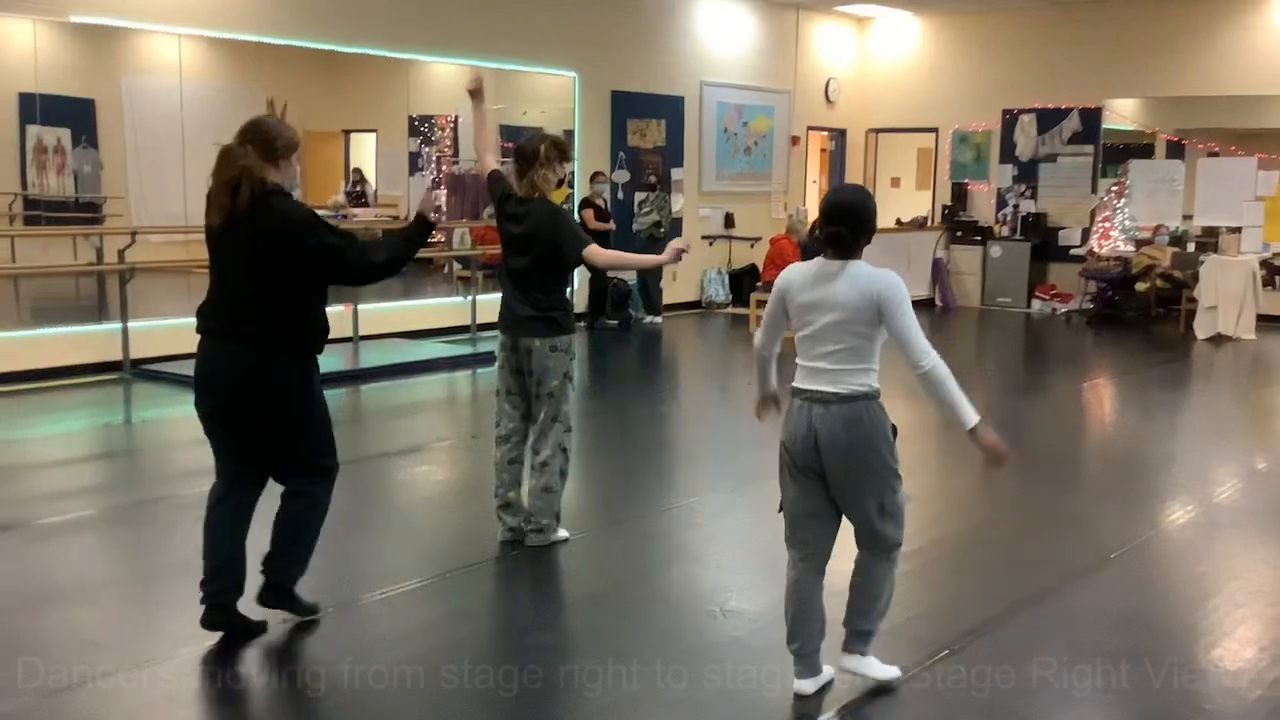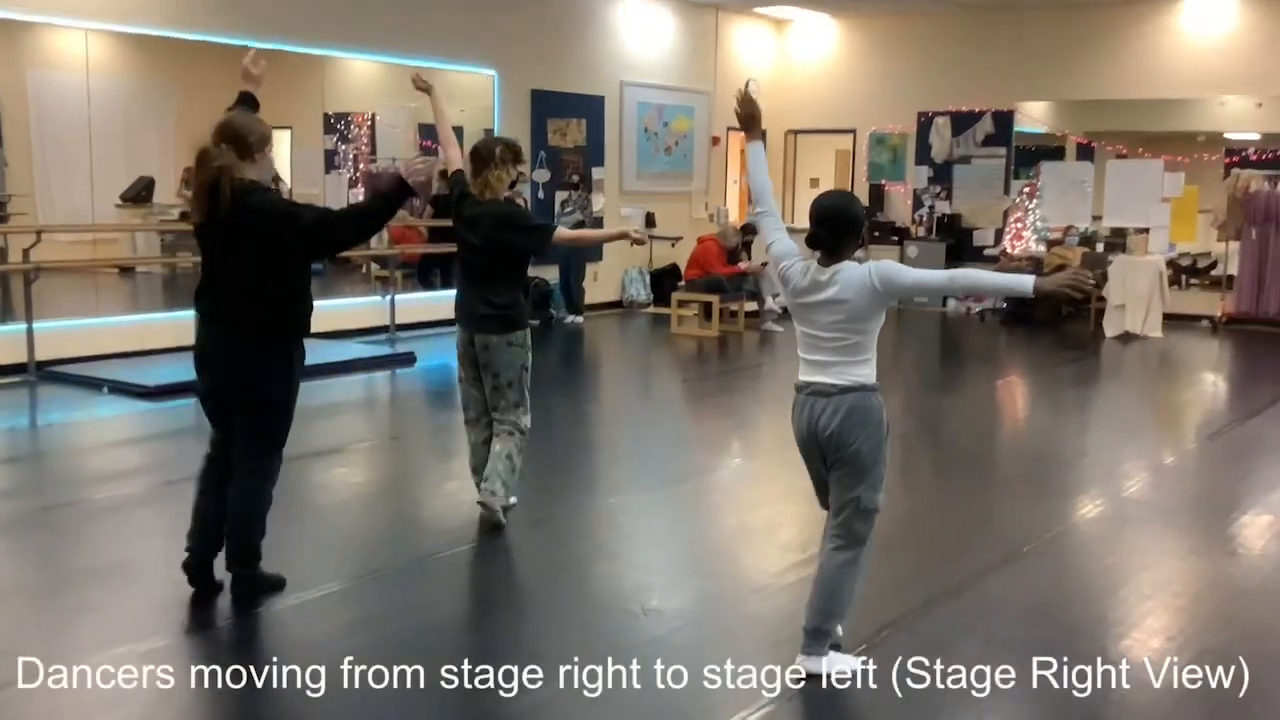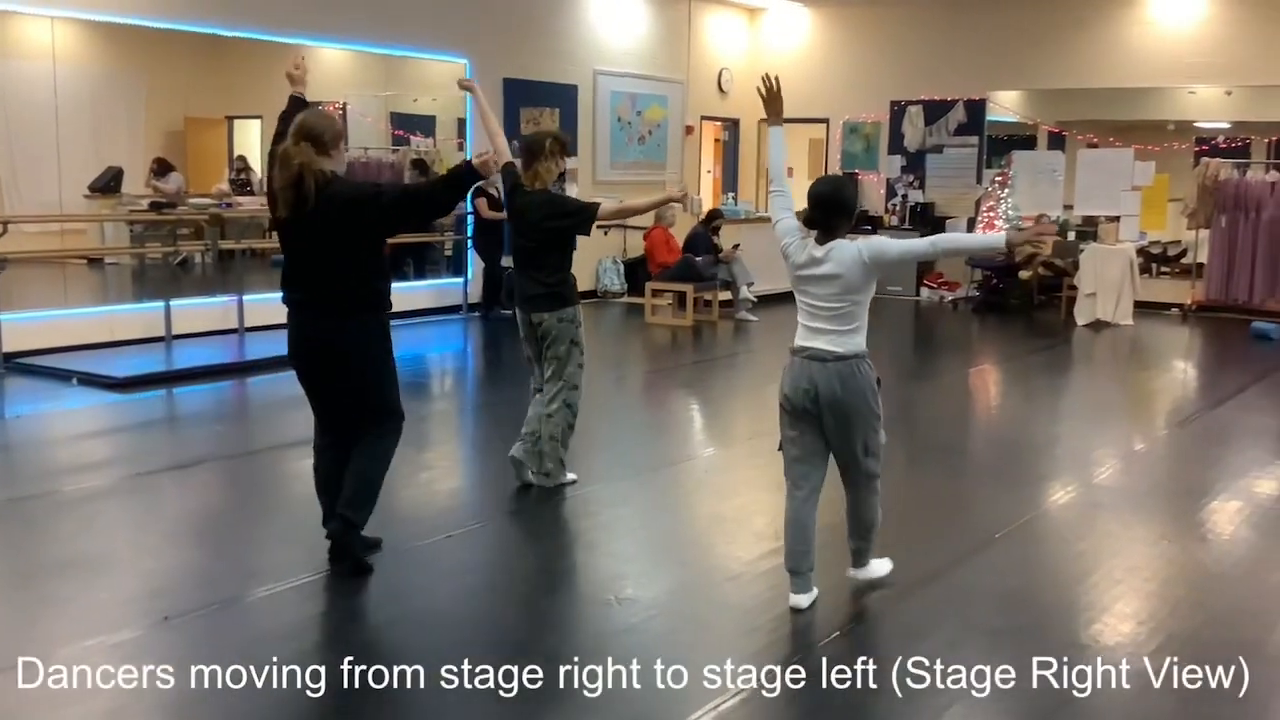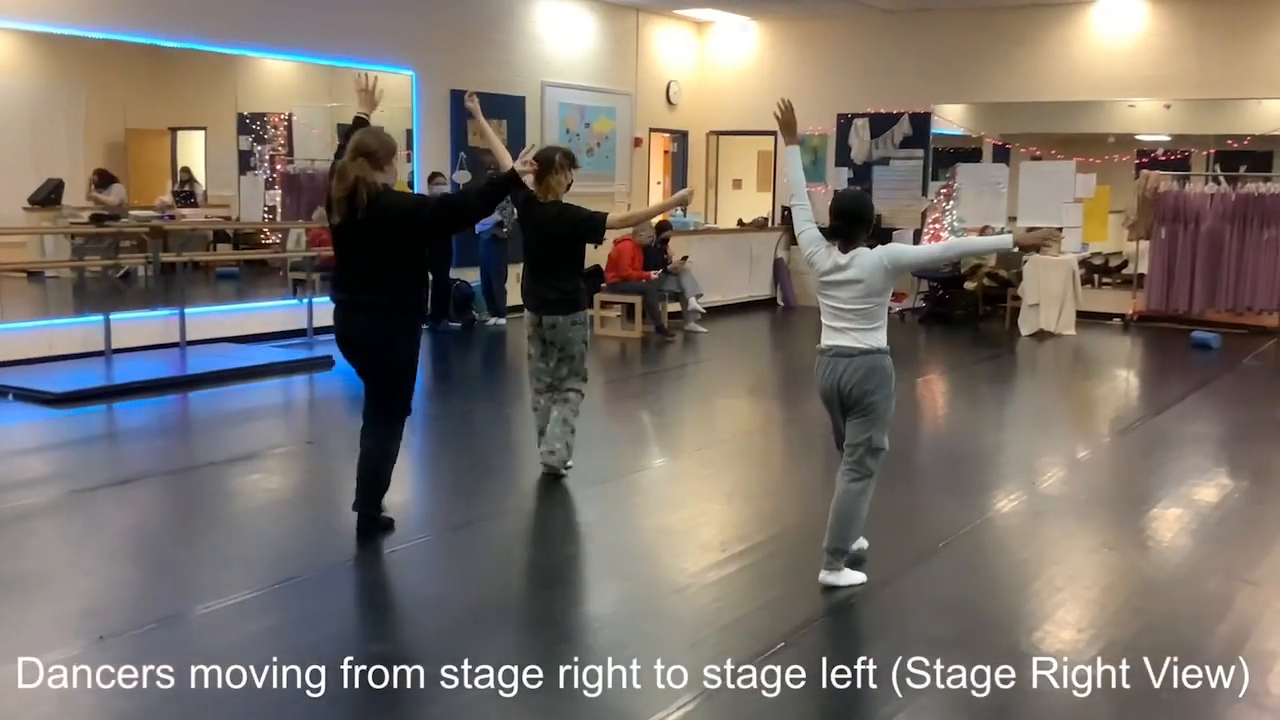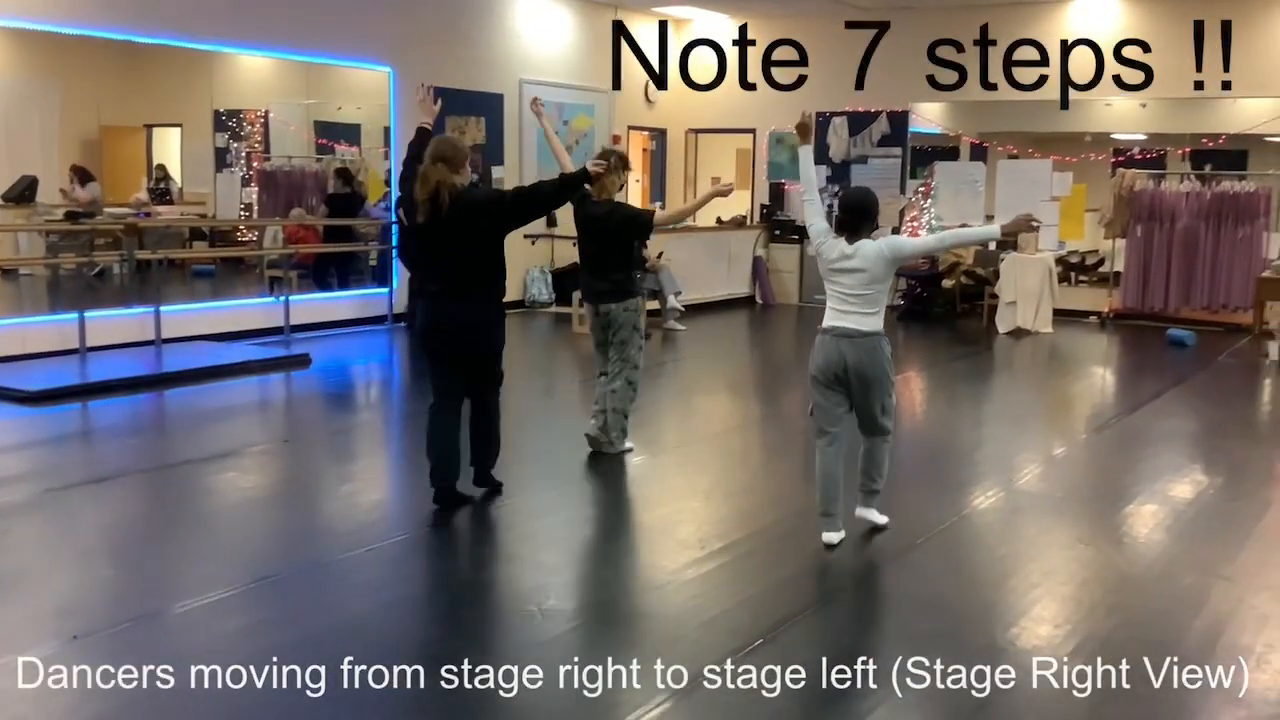
dt=1s
person 1, frame 1
left shoulder: (791, 278)
right shoulder: (881, 283)
left elbow: (764, 346)
right elbow: (924, 359)
left wrist: (767, 388)
right wrist: (974, 423)
left hip: (802, 418)
right hip: (856, 420)
left knee: (805, 549)
right knee: (881, 539)
left ankle: (806, 667)
right ankle: (858, 647)
person 1, frame 2
left shoulder: (793, 273)
right shoulder: (874, 279)
left elbow: (765, 209)
right elbow: (955, 281)
left wrist: (754, 136)
right wrist: (1038, 285)
left hip: (807, 407)
right hip: (855, 410)
left knee: (839, 517)
right knee: (849, 530)
left ankle: (823, 613)
right ankle: (815, 649)
person 1, frame 3
left shoulder: (794, 247)
right shoulder: (865, 253)
left elbow: (777, 190)
right elbow: (937, 245)
left wrist: (775, 121)
right wrist: (1009, 238)
left hip: (800, 372)
right hip: (847, 374)
left knee: (802, 481)
right knee: (862, 474)
left ankle: (800, 585)
right ankle: (863, 561)
person 1, frame 4
left shoulder: (817, 255)
right shoulder: (885, 260)
left elbow: (798, 202)
right elbow: (951, 248)
left wrist: (791, 141)
right wrist: (1017, 240)
left hip: (828, 365)
right hip: (870, 367)
left knee: (851, 454)
right knee: (860, 465)
left ankle: (847, 535)
right ankle: (834, 564)
person 1, frame 5
left shoulder: (825, 246)
right shoulder: (887, 250)
left elbow: (810, 197)
right elbow: (945, 239)
left wrist: (806, 142)
right wrist: (1002, 230)
left hip: (828, 346)
right hip: (868, 348)
left knee: (829, 435)
right knee: (877, 429)
left ankle: (831, 524)
right ankle: (868, 503)
person 2, frame 1
left shoulder: (223, 209)
right shoulder: (288, 218)
right elbow: (358, 261)
left wrist: (266, 131)
right wrist: (419, 227)
left hip: (217, 361)
right hip: (275, 367)
left knee: (234, 479)
right knee: (311, 471)
left ankle: (220, 600)
right ankle: (280, 581)
person 2, frame 2
left shoulder: (211, 200)
right shoulder: (266, 211)
left elbow: (228, 138)
right elbow: (341, 228)
left wrist: (248, 94)
right wrist: (399, 188)
left hip: (216, 344)
right hip: (263, 350)
left knee: (224, 451)
right knee: (255, 459)
left ankle: (201, 555)
right ankle: (244, 572)
person 2, frame 3
left shoulder: (285, 191)
right shoulder: (355, 198)
left elbow: (283, 143)
right elbow: (419, 202)
left wrist: (297, 96)
right wrist: (470, 172)
left hip: (305, 330)
right hip: (355, 330)
left knee: (333, 429)
right knee: (381, 424)
left ankle: (340, 532)
right ankle: (347, 525)
person 2, frame 4
left shoulder: (341, 199)
right shoulder: (401, 209)
left elbow: (345, 154)
right elbow: (462, 206)
left wrist: (362, 114)
right wrist: (510, 175)
left hip: (349, 321)
right hip: (391, 325)
left knee: (378, 404)
right knee: (387, 415)
left ankle: (366, 496)
right ankle: (369, 512)
person 2, frame 5
left shoulder: (416, 202)
right shoulder: (482, 204)
left elbow: (411, 167)
right elbow: (535, 197)
left wrist: (424, 125)
right wrist: (581, 176)
left hip: (434, 314)
right hip: (479, 314)
left knee: (445, 397)
right knee: (483, 392)
left ankle: (444, 485)
right ankle: (484, 468)
person 3, frame 1
left shoulder: (506, 202)
right shoulder: (553, 217)
left elbow: (486, 158)
right elbow: (598, 257)
left wrist: (478, 102)
right wrist: (661, 258)
left hip: (511, 331)
right hip: (549, 335)
left knee: (509, 427)
right knee: (550, 430)
left ankle: (511, 521)
right ankle: (541, 525)
person 3, frame 2
left shoulder: (463, 202)
right shoulder: (510, 217)
left elbow: (449, 144)
right elbow: (570, 237)
left wrist: (432, 94)
right wrist: (621, 232)
left hip: (469, 325)
right hip: (505, 329)
left knee: (478, 415)
right knee: (512, 415)
left ankle: (493, 488)
right ankle: (494, 488)
person 3, frame 3
left shoulder: (514, 191)
right shoulder: (558, 206)
left elbow: (497, 138)
right elbow: (619, 210)
left wrist: (475, 92)
right wrist: (666, 199)
left hip: (525, 306)
right hip: (558, 308)
left knee: (544, 383)
right knee: (561, 387)
left ankle: (525, 452)
right ankle: (550, 470)
person 3, frame 4
left shoulder: (526, 206)
right shoulder: (572, 218)
right elbow: (625, 220)
right wrist: (672, 202)
left hip: (536, 311)
right hip: (568, 312)
left knee: (543, 387)
right knee: (571, 385)
left ankle: (553, 455)
right ankle: (554, 450)
person 3, frame 5
left shoulder: (582, 204)
right shoulder: (623, 215)
left elbow: (564, 161)
right elbow: (671, 217)
left wrist: (543, 119)
right wrist: (710, 195)
left hip: (593, 301)
right hip: (623, 301)
left knee: (606, 368)
right knee: (623, 371)
left ankle: (597, 428)
right ankle: (614, 439)
